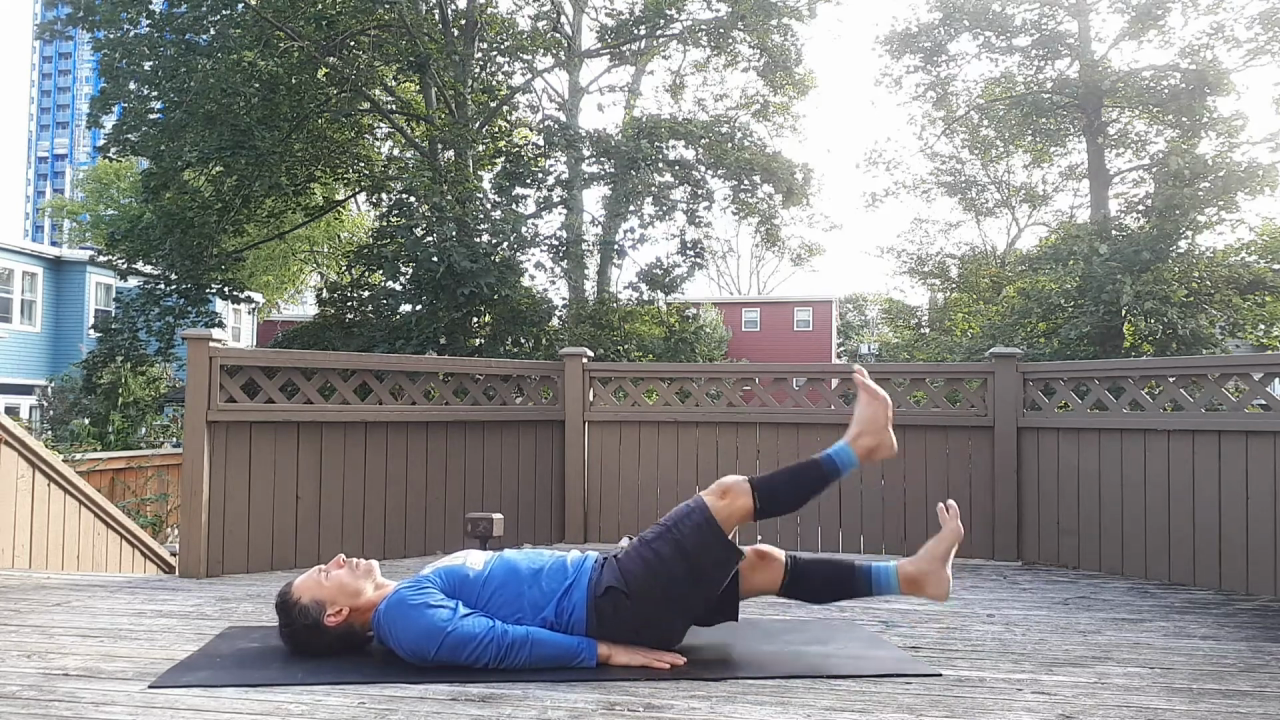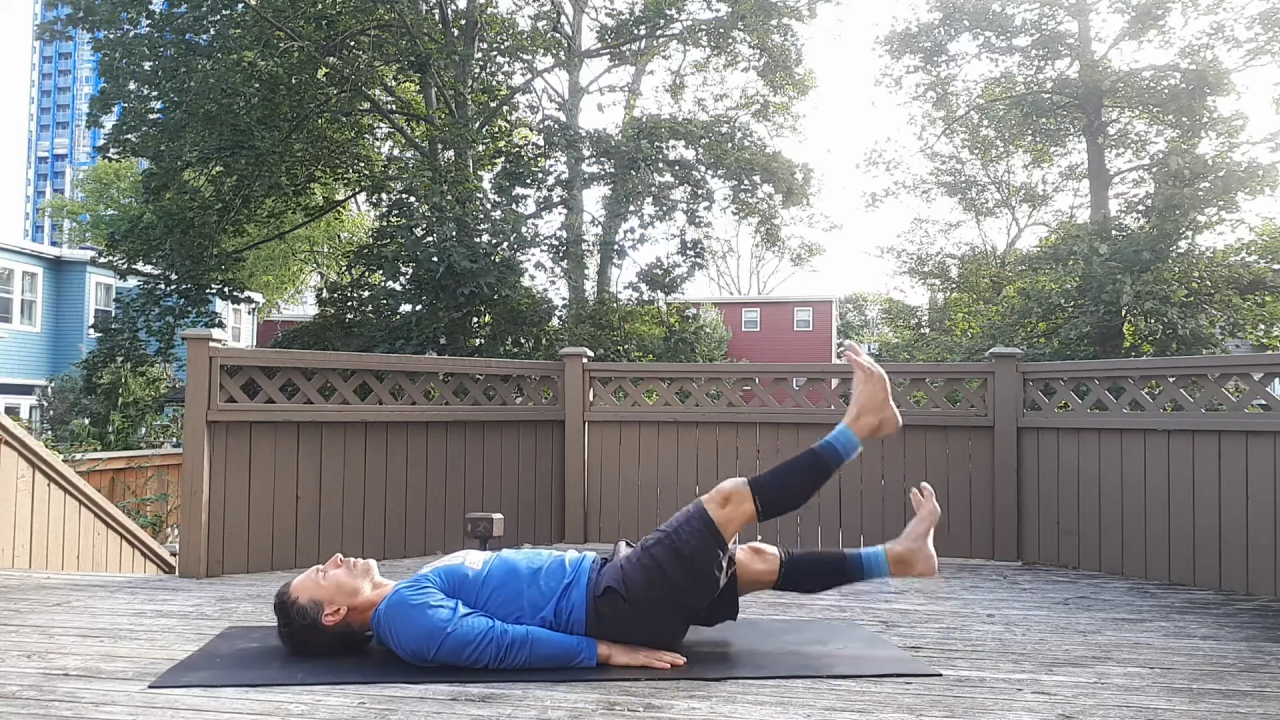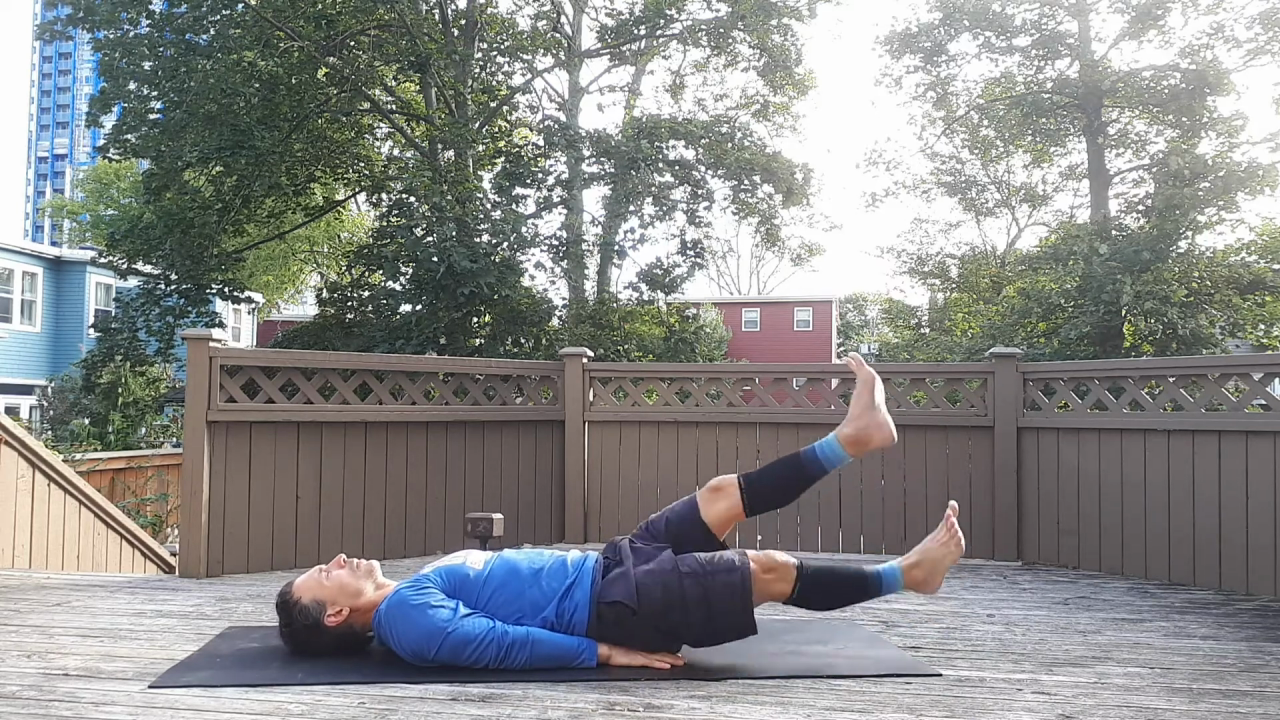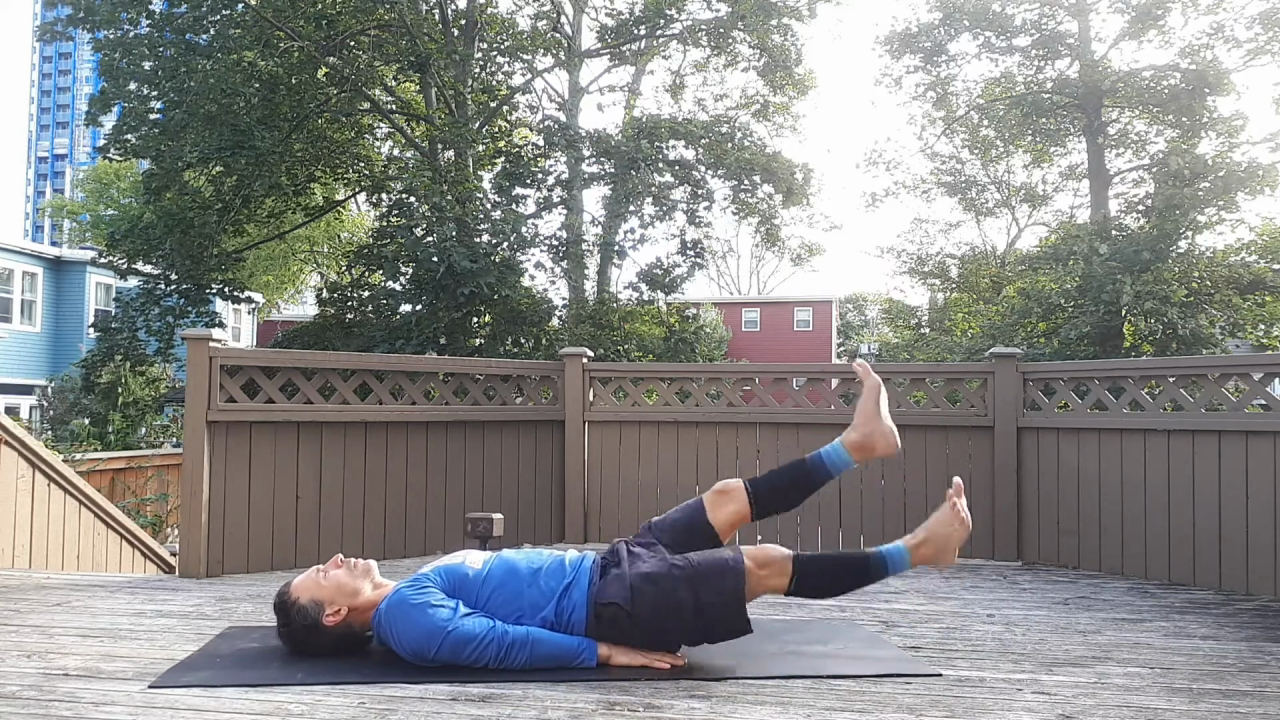
dt=0.3s
person 1, frame 1
left shoulder: (413, 595)
right shoulder: (406, 620)
right elbow: (503, 646)
right wrist: (610, 650)
left hip: (601, 581)
right hip: (609, 607)
left knee: (760, 563)
right knee: (729, 496)
left ankle: (907, 575)
right ankle: (859, 447)
person 1, frame 2
left shoulder: (412, 593)
right shoulder: (405, 617)
right elbow: (501, 644)
right wrist: (607, 650)
left hip: (600, 578)
right hip: (611, 608)
left knee: (754, 560)
right knee: (730, 500)
left ankle: (896, 557)
right ankle: (855, 426)
person 1, frame 3
left shoulder: (415, 592)
right shoulder: (406, 620)
right elbow: (503, 644)
right wrist: (609, 651)
left hip: (606, 571)
right hip: (612, 606)
left knee: (724, 494)
right knee: (770, 568)
left ankle: (852, 436)
right ankle: (900, 576)
person 1, frame 4
left shoulder: (411, 594)
right shoulder: (405, 617)
right elbow: (502, 643)
right wrist: (608, 650)
left hip: (603, 570)
right hip: (609, 607)
left knee: (731, 498)
right knee: (764, 564)
left ankle: (857, 442)
right ankle: (912, 551)
